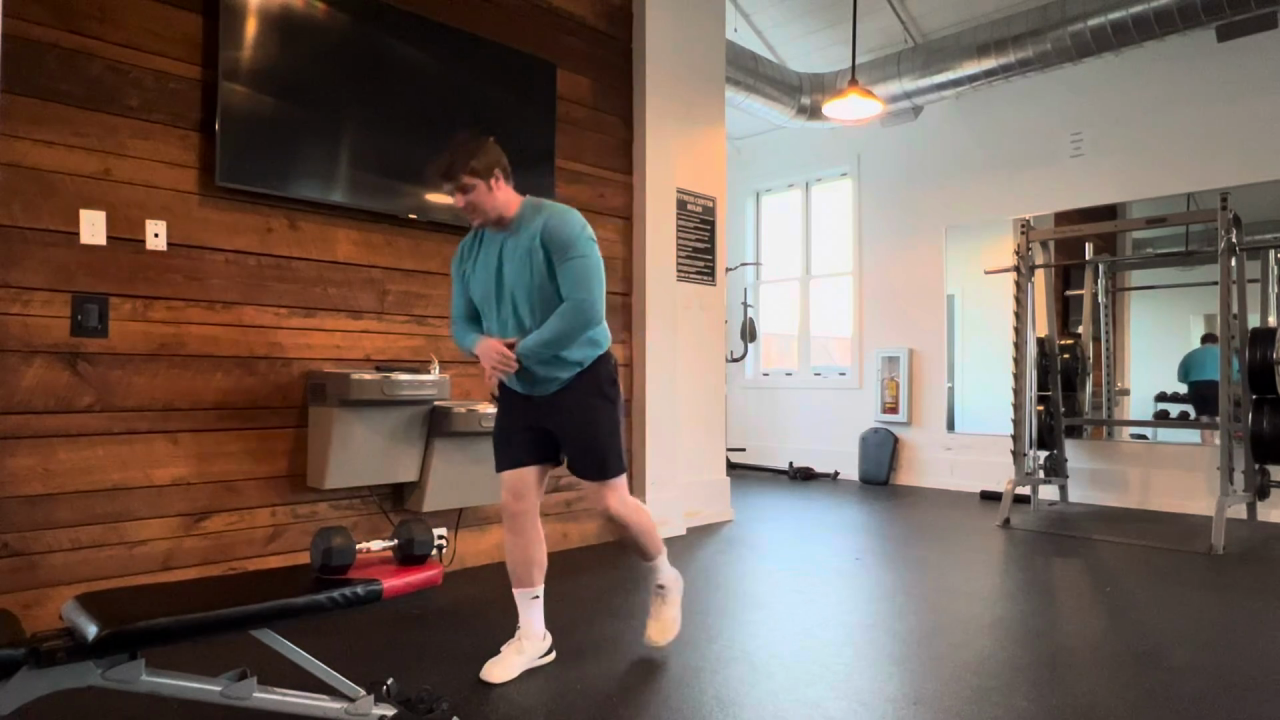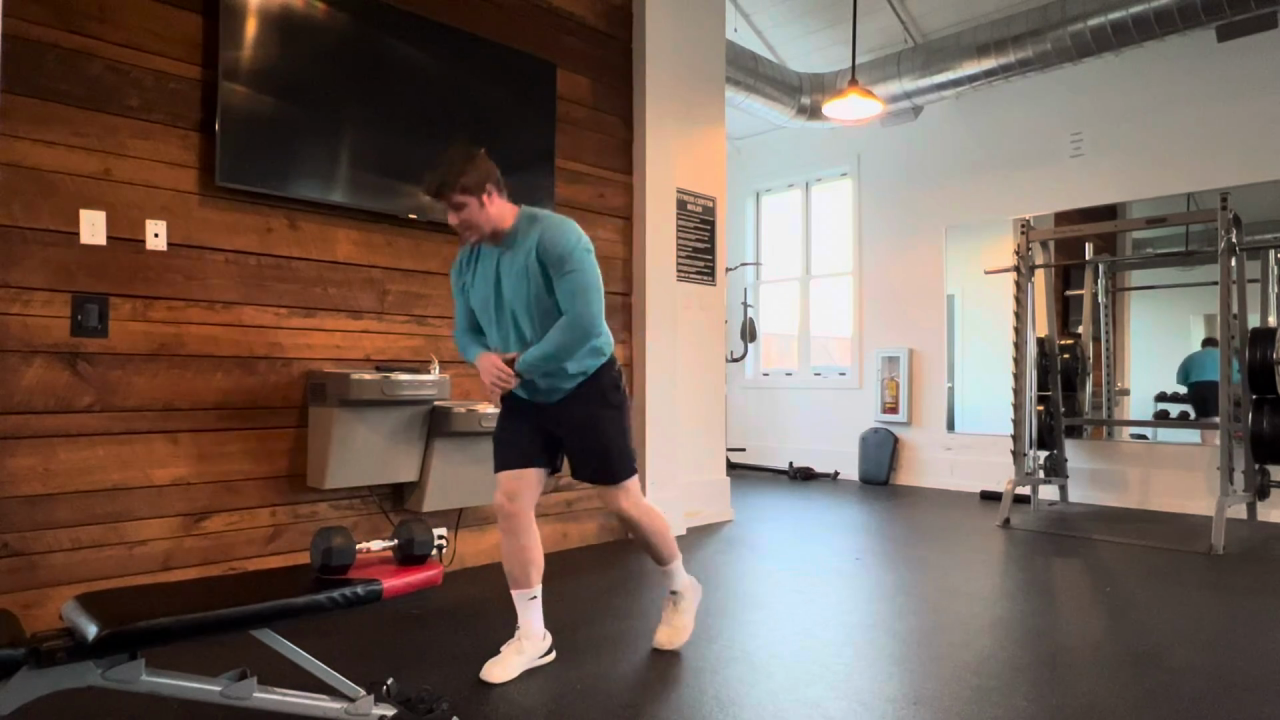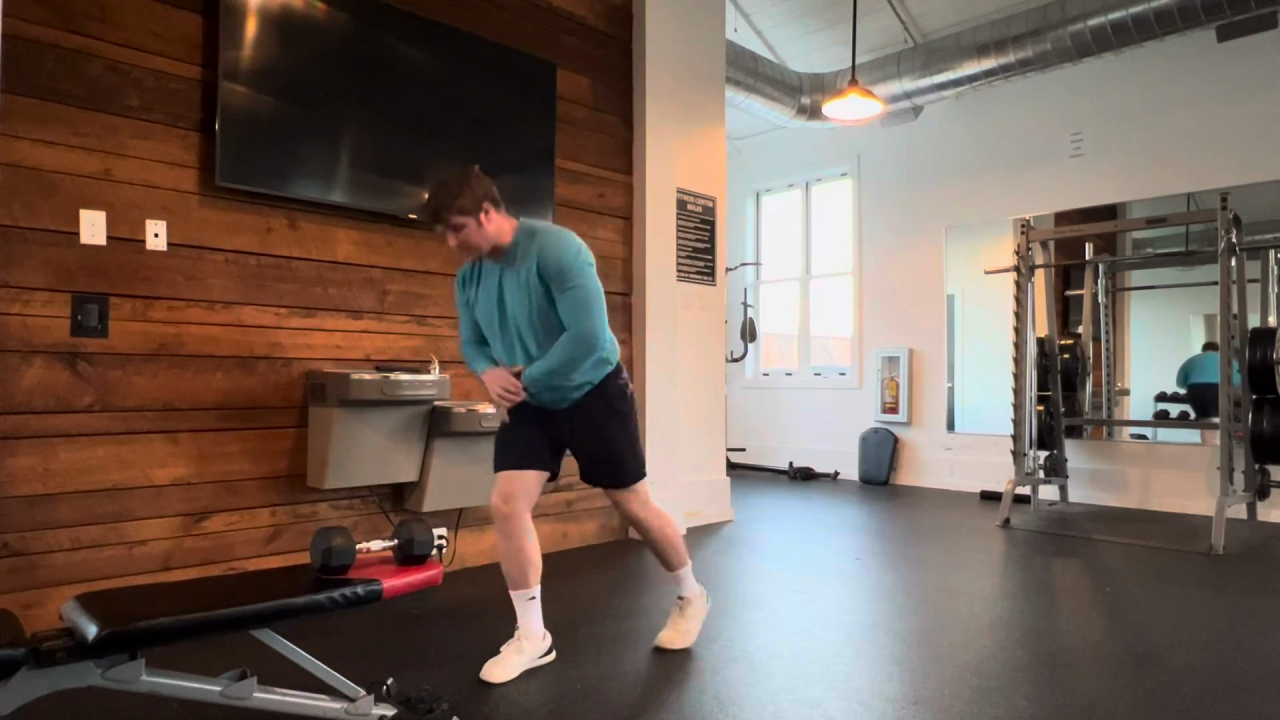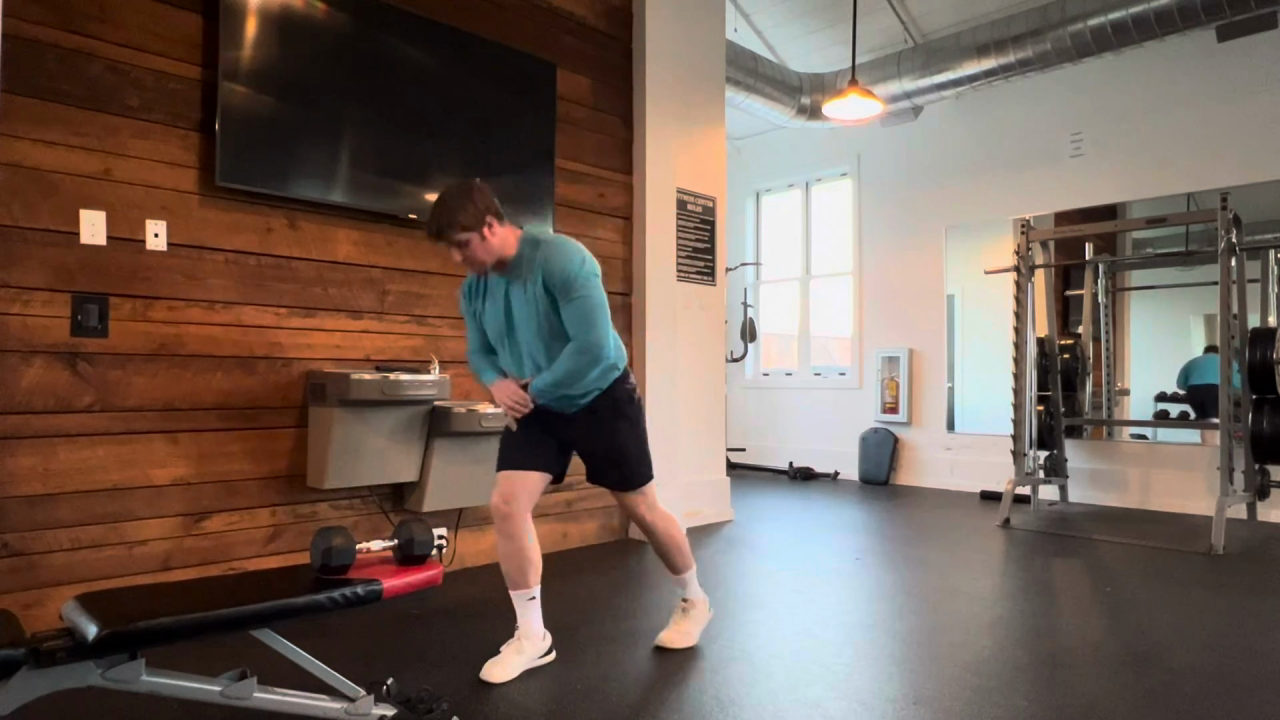
dt=0.1s
person 1, frame 1
left shoulder: (559, 224)
right shoulder: (468, 252)
left elbow: (587, 308)
right elbow: (462, 322)
left wrist: (520, 350)
right wrist: (481, 345)
left hip: (582, 379)
right hip: (520, 391)
left knee: (609, 502)
right knee: (516, 506)
left ankle: (665, 581)
right ankle: (532, 635)
person 1, frame 2
left shoulder: (556, 236)
right shoulder: (466, 264)
left elbow: (586, 321)
right elbow: (465, 331)
left wrist: (520, 365)
right wrist: (481, 358)
left hip: (587, 386)
right hip: (524, 399)
left knee: (623, 503)
right knee: (510, 506)
left ankle: (682, 588)
right ankle: (532, 636)
person 1, frame 3
left shoulder: (557, 249)
right shoulder: (469, 278)
left elbow: (588, 336)
right elbow: (472, 344)
left wrist: (525, 379)
right wrist: (488, 372)
left hip: (594, 393)
right hip: (530, 406)
left knee: (633, 505)
right knee: (506, 507)
left ankle: (689, 595)
right ankle: (532, 636)
person 1, frame 4
left shoulder: (561, 259)
right shoulder: (474, 289)
left elbow: (593, 346)
right elbow: (480, 352)
left wrist: (533, 390)
right wrist: (498, 383)
left hip: (602, 397)
right hip: (538, 409)
left knee: (641, 508)
right knee: (506, 507)
left ankle: (693, 601)
right ankle: (531, 637)
